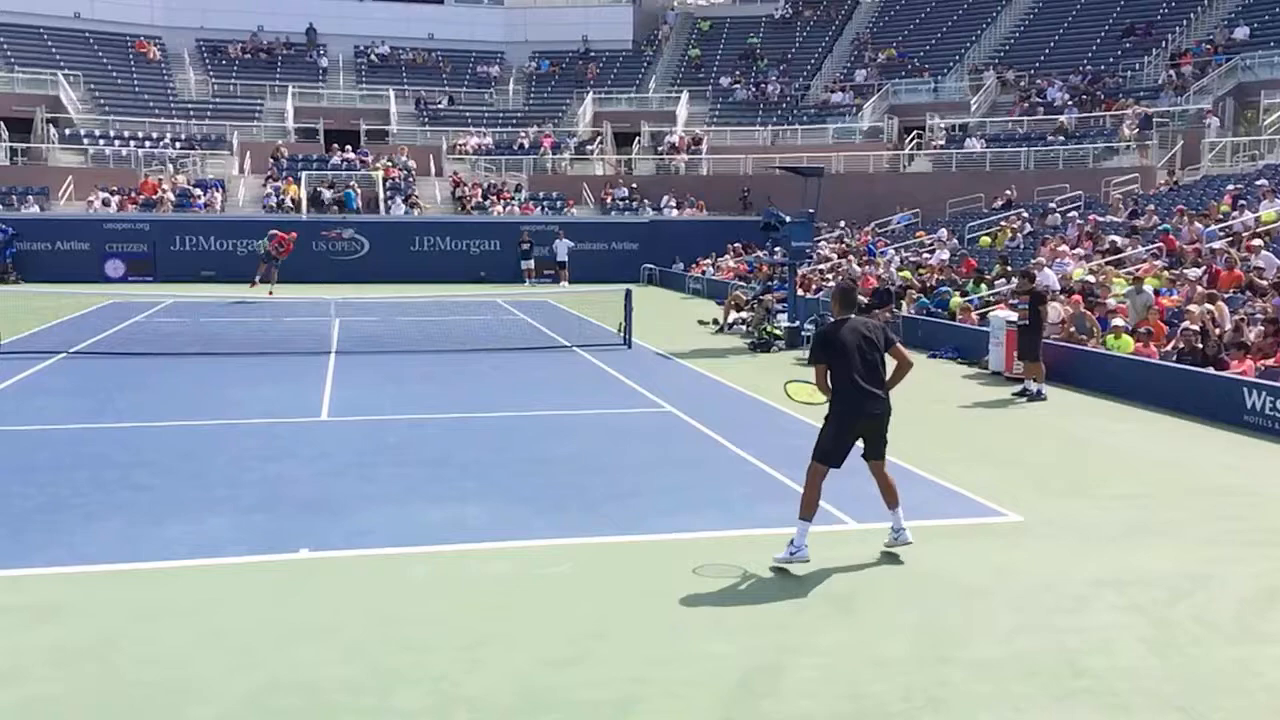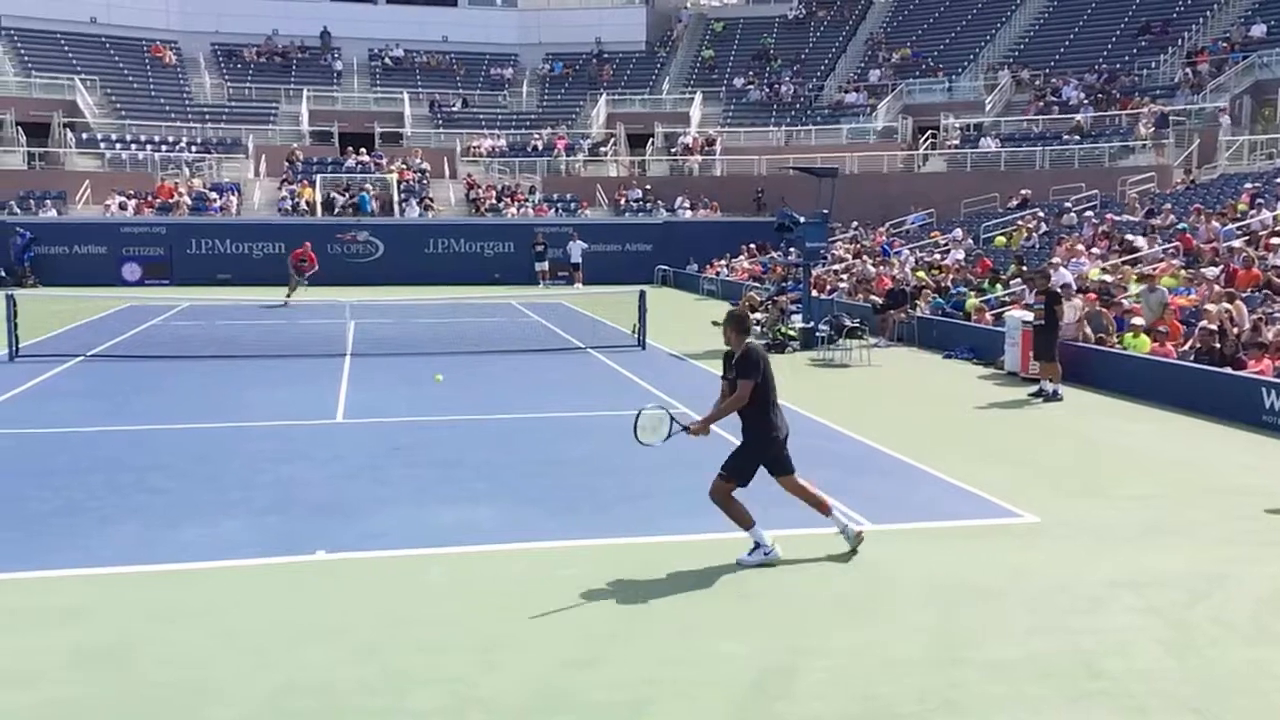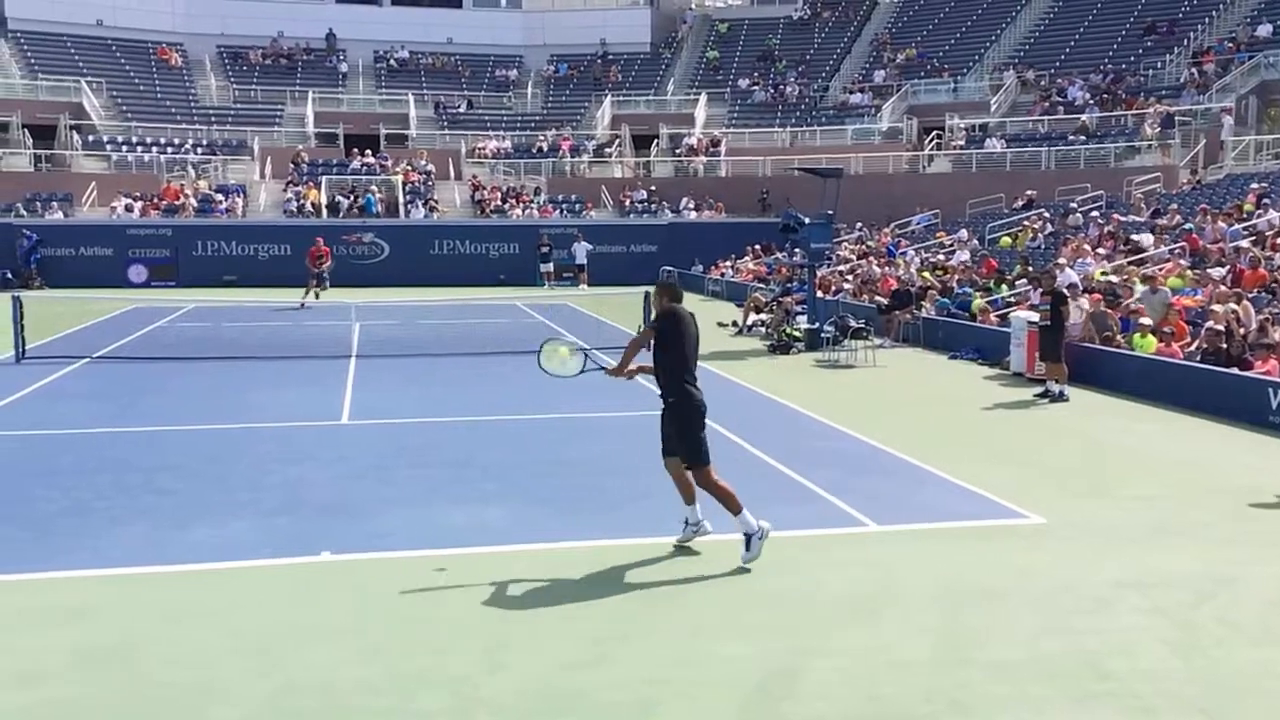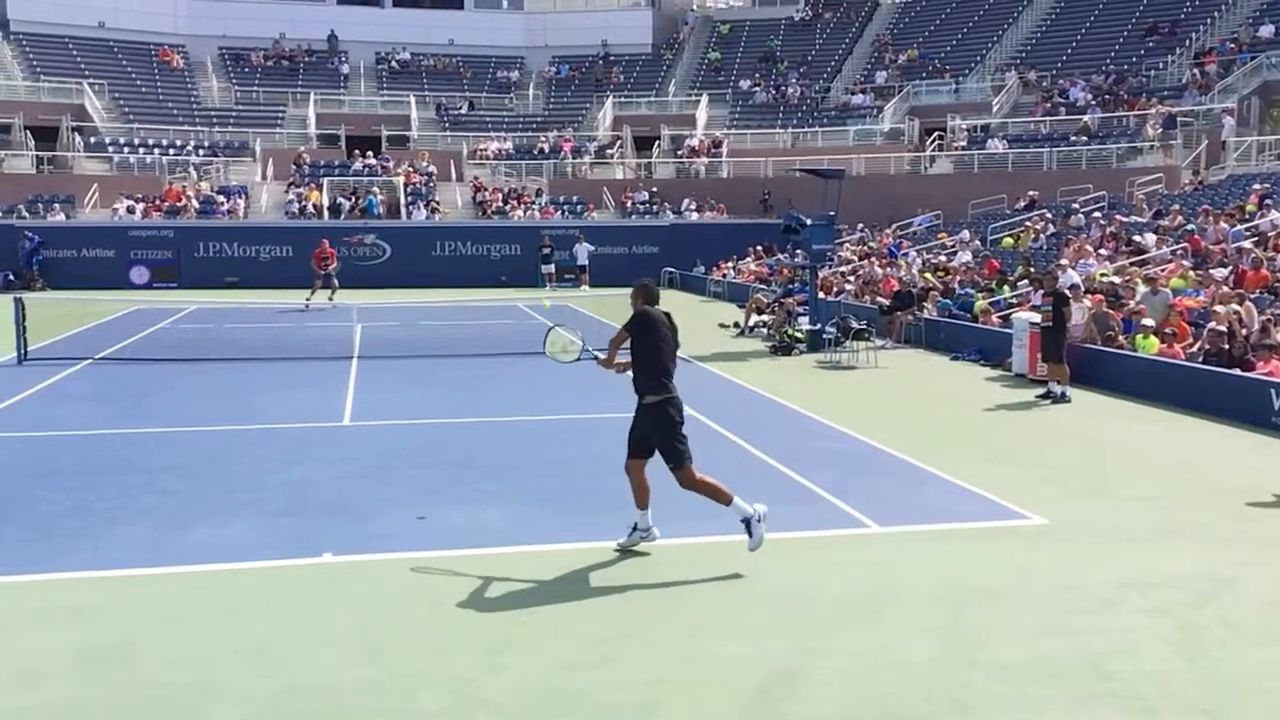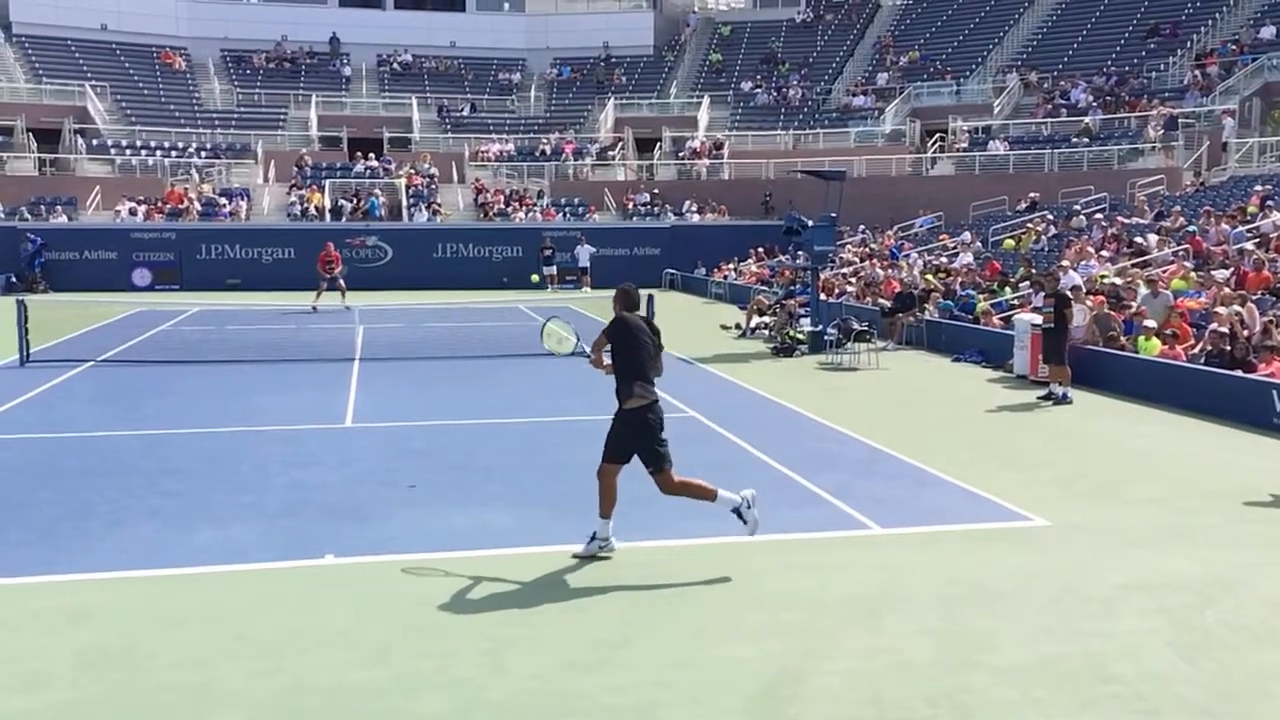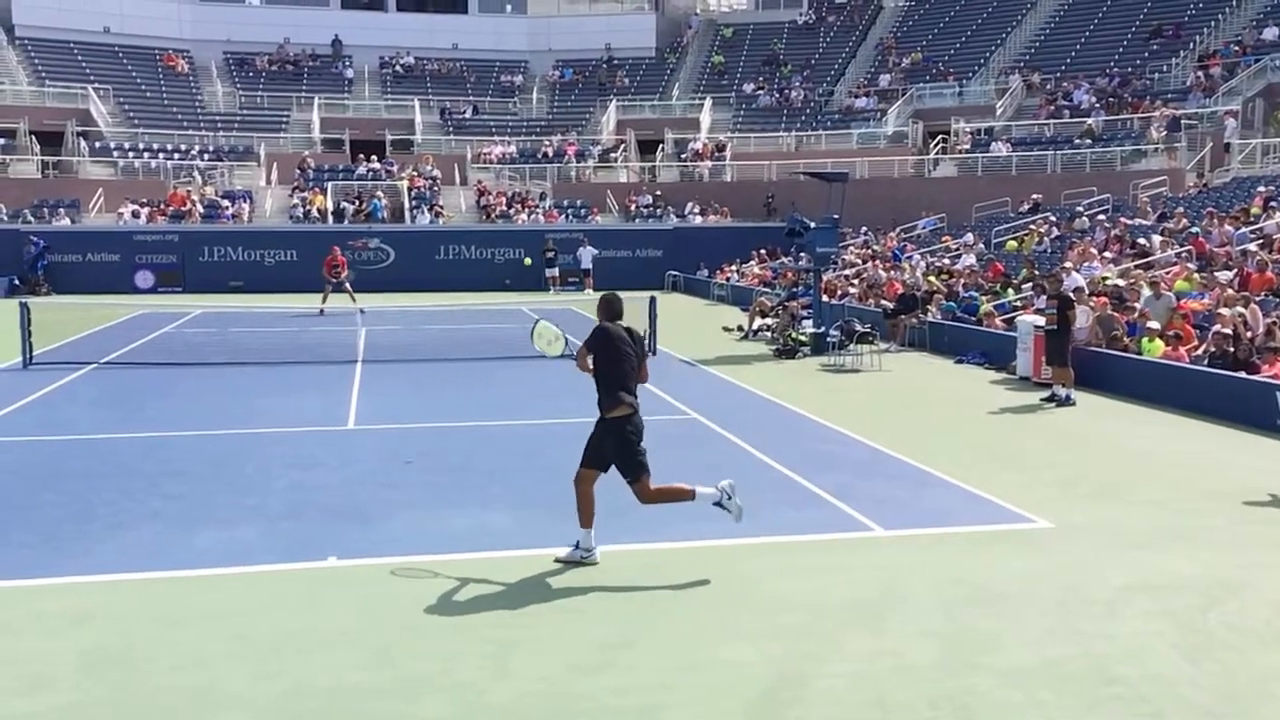
dt=0.4s
person 1, frame 1
left shoulder: (825, 335)
right shoulder: (877, 327)
left elbow: (822, 385)
right elbow: (906, 363)
left hip: (847, 411)
right hip: (879, 409)
left knee: (815, 474)
right knee: (878, 469)
left ankle: (798, 546)
right ankle: (899, 528)
person 1, frame 2
left shoulder: (749, 353)
right shoulder: (732, 357)
left elbow: (741, 398)
right elbow: (726, 396)
left wrist: (707, 420)
right wrist: (708, 418)
left hip: (760, 436)
right hip: (772, 432)
left knee: (718, 491)
right knee: (794, 485)
left ankle: (764, 546)
right ankle: (846, 527)
person 1, frame 3
left shoulder: (671, 314)
right shoulder: (684, 321)
left elbow: (637, 344)
left wrist: (621, 366)
right wrist: (640, 369)
left hip: (685, 406)
right hip: (676, 405)
left knee: (704, 477)
right knee: (674, 464)
left ankle: (753, 528)
right ankle: (696, 521)
person 1, frame 4
left shoulder: (643, 316)
right shoulder: (667, 323)
left elbow: (615, 343)
left wrist: (610, 360)
right wrist: (632, 364)
left hip: (662, 408)
right hip: (649, 407)
left knee: (687, 478)
right knee: (633, 467)
left ankle: (749, 514)
right ankle: (643, 527)
person 1, frame 5
left shoulder: (622, 322)
right shoulder: (650, 328)
left elbow: (597, 347)
right elbow: (657, 370)
left wrist: (599, 361)
left hip: (642, 414)
right hip: (628, 413)
left knee: (668, 483)
right knee: (605, 473)
left ankle: (738, 502)
right ankle: (602, 538)
person 1, frame 6
left shoulder: (603, 332)
right shoulder: (634, 337)
left elbow: (581, 357)
right elbow: (643, 377)
left wrist: (588, 367)
left hip: (621, 423)
right hip: (611, 422)
left knee: (645, 492)
right knee: (582, 479)
left ankle: (718, 494)
right ankle: (586, 547)
